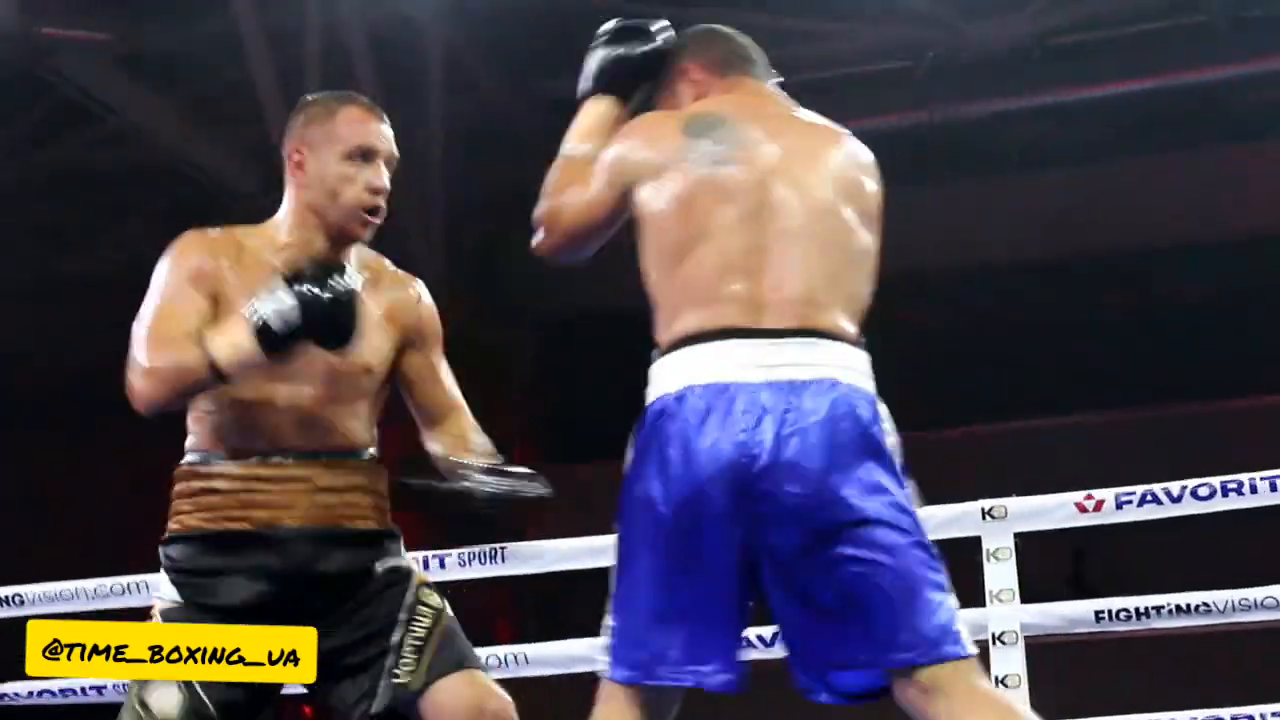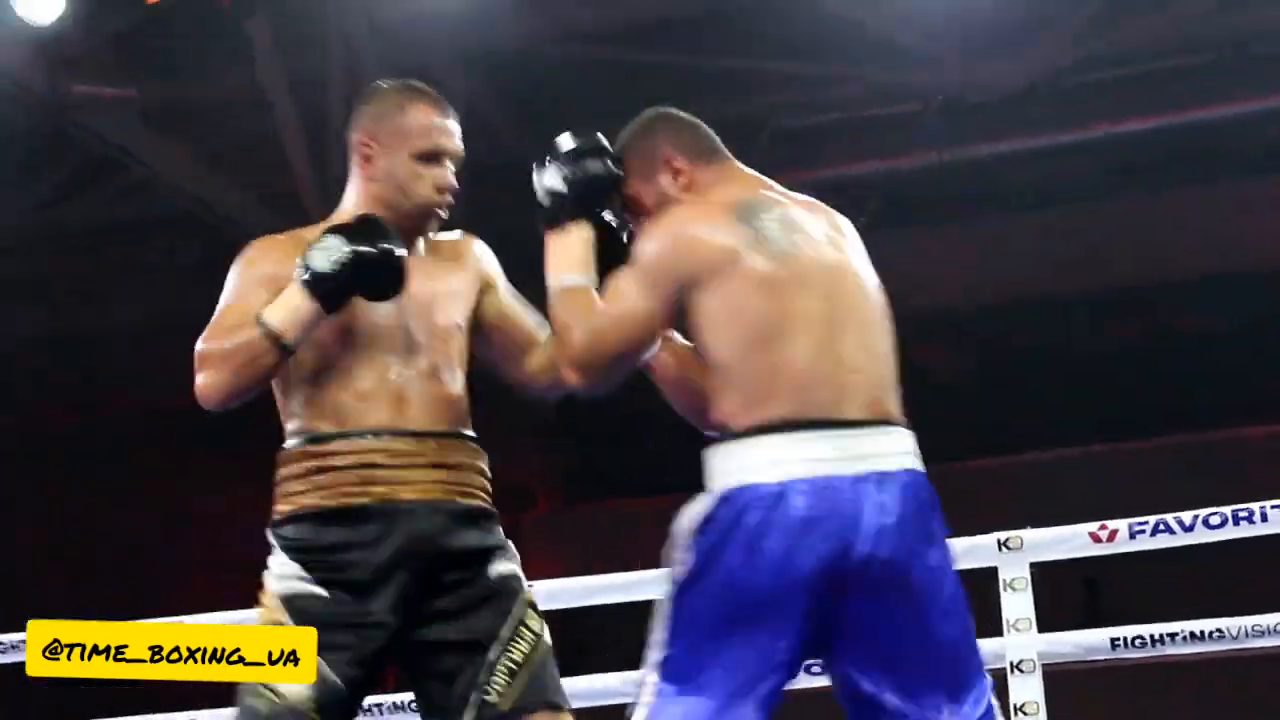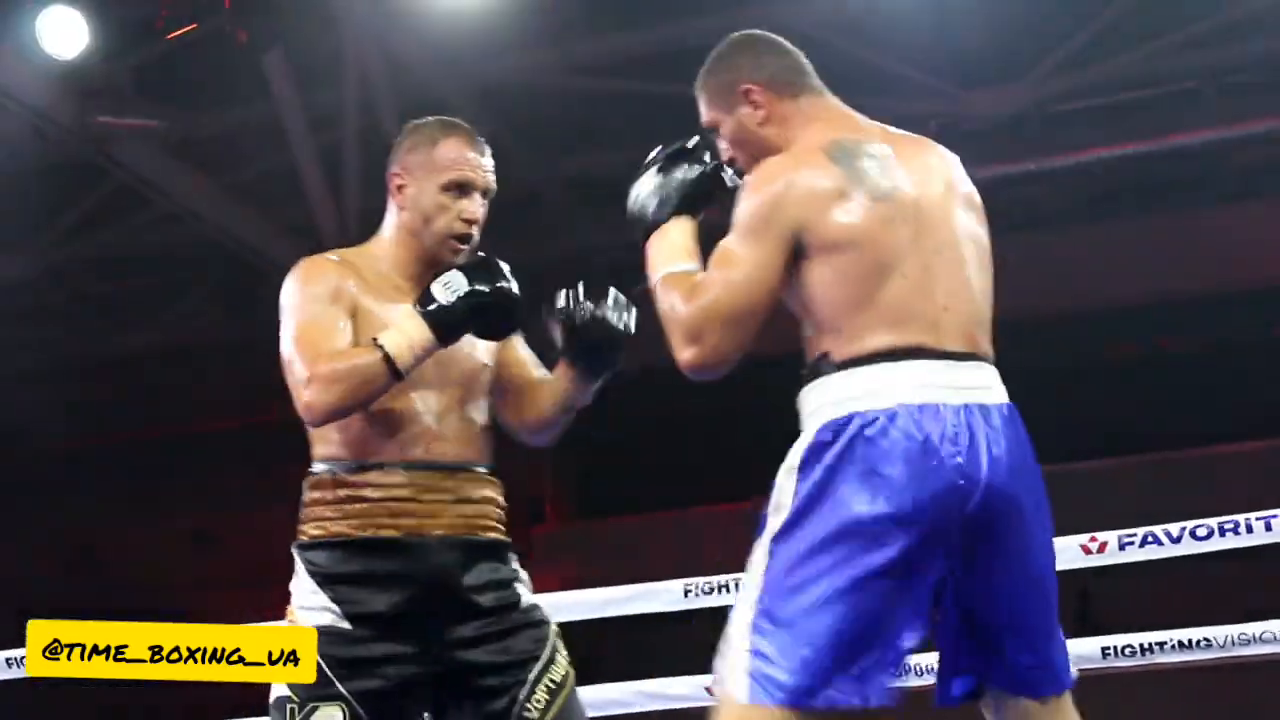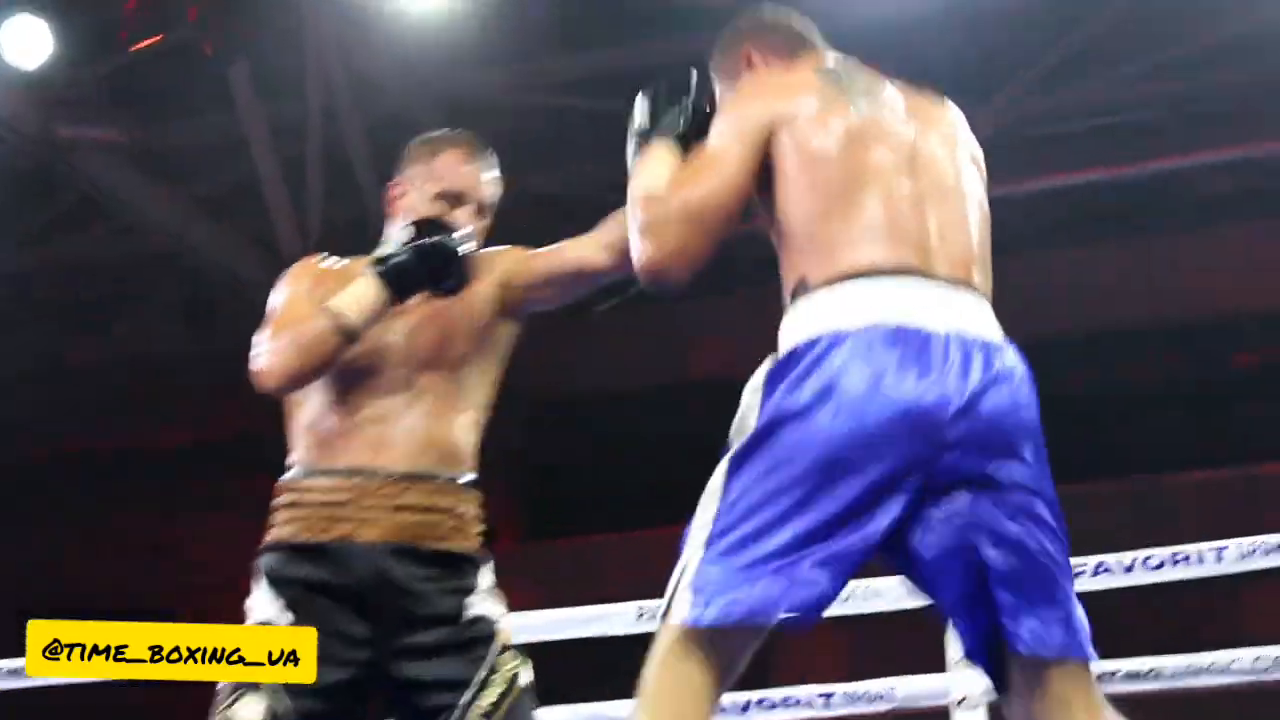
dt=0.4s
person 1, frame 1
left shoulder: (648, 139)
right shoulder: (851, 156)
left elbow: (554, 237)
left wrist: (603, 97)
left hip: (695, 420)
right hip: (827, 412)
person 1, frame 2
left shoulder: (689, 232)
right shoulder: (832, 231)
left elbow: (587, 362)
left wrist: (569, 227)
left hip: (774, 508)
right hip: (890, 498)
person 1, frame 3
left shoulder: (788, 179)
right shoulder: (938, 165)
left elbow: (701, 346)
left wrist: (667, 224)
left hip: (878, 444)
right hip: (990, 437)
person 1, frame 4
left shoulder: (770, 95)
right shoulder: (942, 120)
left elbow: (663, 255)
left wrist: (656, 144)
left hip: (851, 366)
right hip: (983, 372)
left knee: (692, 649)
person 2, frame 1
left shoulder: (401, 297)
right shoulder: (205, 258)
left elbow: (448, 421)
right elbow: (149, 385)
left wrist: (480, 471)
right wrist: (268, 326)
left hip: (358, 559)
right hip: (222, 557)
person 2, frame 2
left shoulder: (464, 261)
right shoulder: (276, 260)
left elbow: (545, 370)
right elbow: (214, 384)
right wrist: (315, 293)
left hip: (459, 539)
right hip: (328, 541)
person 2, frame 3
left shoulder: (477, 294)
right shoulder: (326, 280)
left elbow: (533, 416)
right elbow: (317, 396)
left wrist: (585, 362)
right wrist: (432, 322)
left hip: (479, 567)
right hip: (357, 567)
person 2, frame 4
left shoulder: (497, 282)
right shoulder: (317, 280)
left elbow: (606, 255)
right elbow: (274, 369)
right wrist: (385, 281)
left hip: (439, 576)
right hip: (313, 571)
